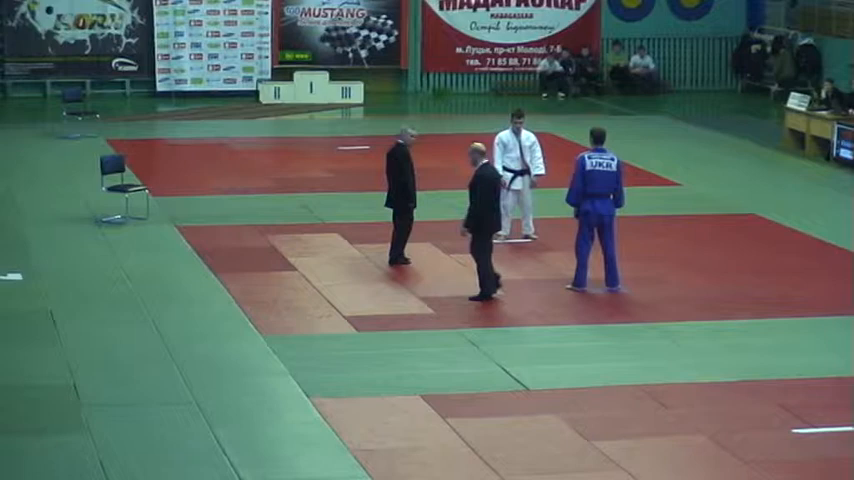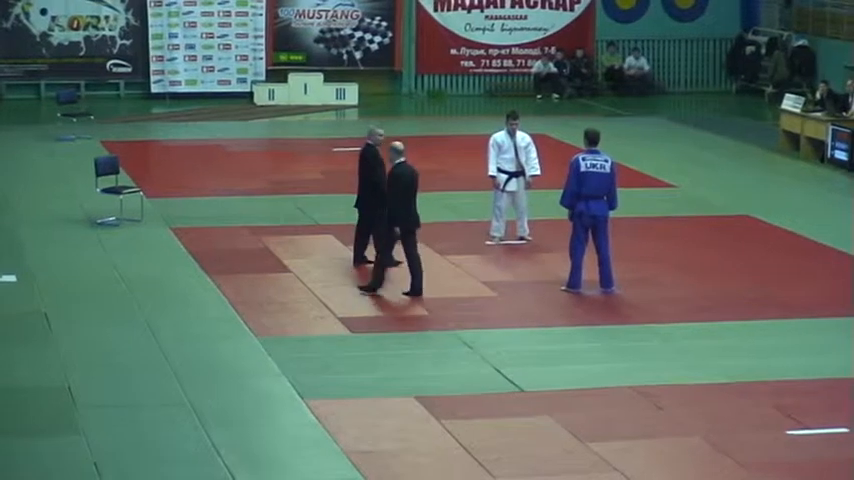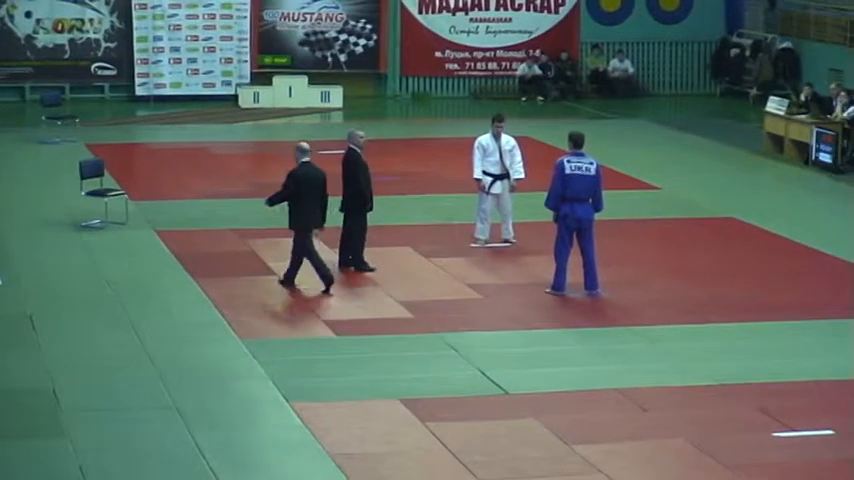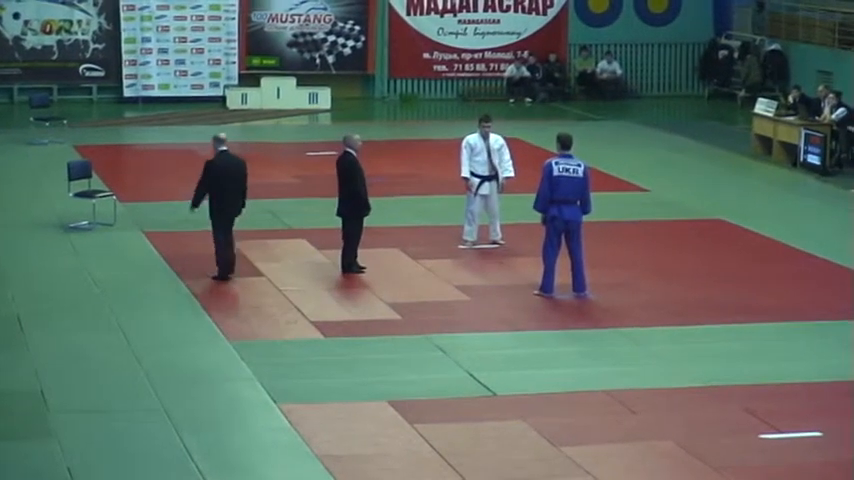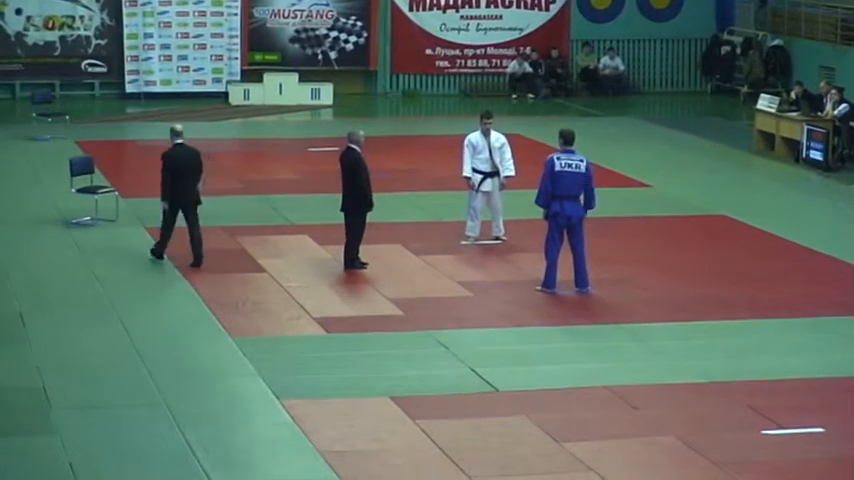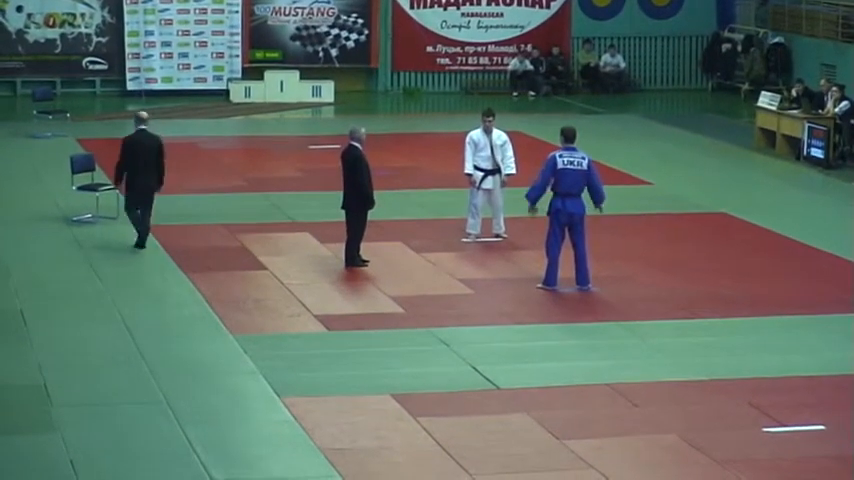
dt=0.7s
person 1, frame 1
left shoulder: (584, 158)
right shoulder: (615, 160)
left elbow: (577, 185)
right elbow: (619, 187)
left wrist: (575, 205)
right wrist: (617, 205)
left hip: (588, 206)
right hip: (607, 207)
left knee: (583, 245)
right knee: (609, 246)
left ankle: (580, 283)
right ankle: (613, 283)
person 1, frame 2
left shoulder: (578, 160)
right shoulder: (608, 161)
left elbow: (571, 187)
right elbow: (612, 189)
left wrist: (569, 206)
right wrist: (610, 207)
left hip: (582, 208)
right hip: (601, 208)
left knee: (578, 247)
right knee: (603, 248)
left ankle: (574, 284)
right ankle: (607, 284)
person 1, frame 3
left shoulder: (563, 163)
right shoulder: (593, 164)
left elbow: (556, 189)
right elbow: (597, 191)
left wrist: (554, 209)
right wrist: (595, 209)
left hip: (567, 210)
right hip: (586, 211)
left knee: (562, 249)
right knee: (588, 250)
left ankle: (559, 287)
right ankle: (592, 287)
person 1, frame 4
left shoulder: (550, 165)
right shoulder: (581, 166)
left elbow: (544, 191)
right elbow: (585, 194)
left wrist: (543, 212)
right wrist: (583, 212)
left hip: (555, 212)
right hip: (574, 213)
left knee: (550, 252)
right knee: (576, 252)
left ankle: (547, 289)
right ankle: (580, 289)
person 1, frame 5
left shoulder: (553, 160)
right shoulder: (584, 162)
left elbow: (545, 186)
right elbow: (589, 188)
left wrist: (545, 207)
right wrist: (586, 208)
left hip: (557, 208)
right hip: (576, 208)
left knee: (553, 247)
right knee: (578, 248)
left ankle: (549, 285)
right ankle: (583, 285)
person 1, frame 6
left shoulder: (555, 157)
right shoulder: (585, 159)
left elbow: (542, 182)
right elbow: (595, 183)
left wrist: (532, 201)
right wrist: (598, 202)
left hip: (559, 205)
right hip: (577, 205)
left knee: (554, 245)
right knee: (579, 245)
left ankle: (550, 282)
right ankle: (584, 282)
person 2, frame 1
left shoulder: (481, 175)
right shoulder: (492, 171)
left elbow: (476, 203)
left wrist: (467, 225)
left hip: (482, 222)
right hip: (489, 220)
left knee: (481, 255)
right knee: (481, 253)
left ankle: (486, 291)
right ankle: (493, 280)
person 2, frame 2
left shoulder: (395, 172)
right shoulder: (412, 171)
left elbow: (394, 200)
left wrist: (395, 225)
left hip: (397, 220)
right hip: (411, 219)
left knee: (384, 251)
right knee: (411, 253)
left ankle: (374, 285)
right ankle: (417, 288)
person 2, frame 3
left shoulder: (295, 173)
right shoulder: (320, 173)
left elbow: (284, 194)
right elbow: (324, 198)
left wrist: (270, 201)
right wrist: (322, 219)
left hip: (300, 218)
right hip: (313, 217)
left knee: (307, 250)
right knee: (299, 248)
left ankle: (327, 278)
right ankle: (289, 278)
person 2, frame 4
left shoulder: (212, 163)
right shoulder: (239, 162)
left elbow: (203, 185)
right elbow: (243, 184)
left wrist: (195, 204)
right wrist: (241, 203)
left hip: (219, 207)
right hip: (233, 206)
left knee: (220, 238)
right knee: (227, 235)
left ankle: (223, 272)
right ankle: (230, 266)
person 2, frame 5
left shoulder: (168, 155)
right shoulder: (194, 153)
left elbow: (165, 179)
right elbow: (199, 173)
left wrist: (164, 200)
left hip: (173, 197)
right hip: (191, 197)
left knee: (167, 225)
right knee: (194, 227)
left ankle: (158, 251)
right ankle: (197, 257)
person 2, frame 6
left shoulder: (128, 140)
right shoulder: (156, 140)
left elbow: (122, 162)
right elbow: (161, 163)
left wrist: (118, 180)
right wrist: (159, 182)
left hip: (134, 182)
right hip: (151, 182)
left knee: (131, 209)
right knee: (146, 211)
left ankle: (142, 233)
right ankle: (142, 240)
person 3, frame 1
left shoulder: (393, 150)
right shoulder: (403, 152)
left elbow: (390, 173)
right elbow: (406, 177)
left wrist: (394, 189)
right wrist: (410, 198)
left hip: (395, 194)
right hip: (403, 196)
left knee: (400, 225)
right knee: (404, 226)
left ankle: (397, 254)
right ankle: (396, 256)
person 3, frame 2
left shoulder: (367, 150)
right shoulder: (372, 152)
right elbow: (377, 177)
left wrist: (383, 194)
right wrist: (385, 195)
left hip: (366, 196)
right hip: (373, 197)
left knee: (364, 227)
right knee: (379, 228)
left ankle: (359, 257)
person 3, frame 3
left shoulder: (351, 154)
right shoulder: (353, 156)
right elbow: (358, 181)
left wrist: (365, 198)
right wrist: (366, 200)
left hip: (352, 200)
right hip: (356, 201)
left knee: (349, 230)
right knee: (358, 231)
left ankle: (344, 260)
right ankle: (358, 263)
person 3, frame 4
left shoulder: (343, 158)
right shoulder: (351, 161)
right elbow: (357, 186)
right wrist: (365, 204)
left hip: (347, 203)
right hip: (354, 204)
left knee: (351, 234)
right knee: (352, 234)
left ankle: (350, 262)
right ankle: (348, 265)
person 3, frame 5
left shoulder: (346, 154)
right shoulder: (356, 157)
right elbow: (361, 182)
right wrist: (368, 201)
left hip: (350, 199)
right hip: (357, 201)
left knee: (353, 231)
right knee: (355, 231)
left ankle: (353, 258)
right ankle: (350, 261)
person 3, frame 6
left shoulder: (347, 151)
right shoulder: (357, 155)
right elbow: (362, 180)
right wrist: (369, 199)
left hip: (351, 197)
right hip: (358, 199)
left knee: (355, 228)
right knee: (356, 229)
left ankle: (354, 255)
right ankle: (351, 259)
person 4, frame 1
left shoulder: (530, 137)
right shoulder: (502, 137)
left elbow: (536, 156)
right elbow: (498, 157)
left wrist: (535, 175)
right wrist: (500, 176)
left hip: (525, 176)
right hip: (509, 176)
left knee: (527, 205)
right knee: (506, 206)
left ankle: (528, 232)
right ankle: (502, 233)
person 4, frame 2
left shoulder: (525, 138)
right shoulder: (497, 138)
left elbow: (532, 157)
right elbow: (492, 158)
left wrist: (530, 175)
right wrist: (493, 177)
left hip: (520, 177)
right hip: (503, 176)
left knee: (522, 207)
right knee: (500, 207)
left ankle: (523, 233)
right ankle: (496, 234)
person 4, frame 3
left shoulder: (510, 141)
right shoulder: (482, 141)
left elbow: (516, 160)
right elbow: (477, 161)
left wrist: (515, 179)
right wrist: (479, 180)
left hip: (504, 180)
right hip: (488, 180)
left knee: (506, 210)
right knee: (484, 209)
left ankle: (508, 236)
right ankle: (481, 237)
person 4, frame 4
left shoulder: (498, 140)
right shoulder: (469, 140)
left elbow: (505, 159)
right elbow: (465, 160)
left wrist: (504, 177)
right wrist: (467, 179)
left hip: (492, 181)
right hip: (476, 180)
left knee: (494, 211)
right knee: (472, 211)
left ankle: (496, 237)
right ankle: (469, 238)
person 4, frame 5
left shoulder: (500, 138)
right shoulder: (471, 139)
left elbow: (506, 158)
right elbow: (467, 159)
left wrist: (505, 176)
right wrist: (468, 178)
left hip: (495, 177)
right hip: (478, 177)
left knee: (497, 207)
right knee: (475, 207)
left ankle: (498, 233)
right ankle: (472, 234)
person 4, frame 6
left shoulder: (502, 136)
right shoulder: (473, 136)
left elbow: (508, 156)
right elbow: (469, 156)
left wrist: (506, 174)
right wrist: (470, 175)
left hip: (496, 175)
right hip: (479, 175)
left knee: (497, 204)
right knee: (475, 204)
left ankle: (499, 231)
right ankle: (472, 232)
